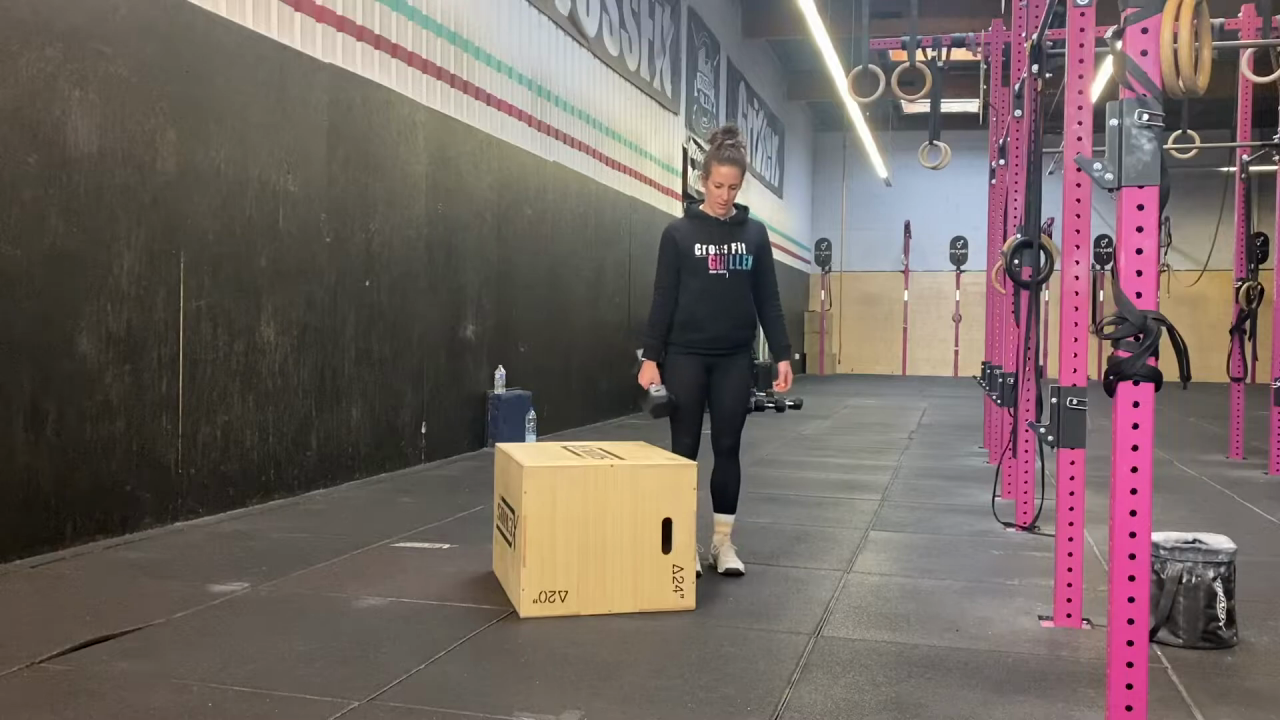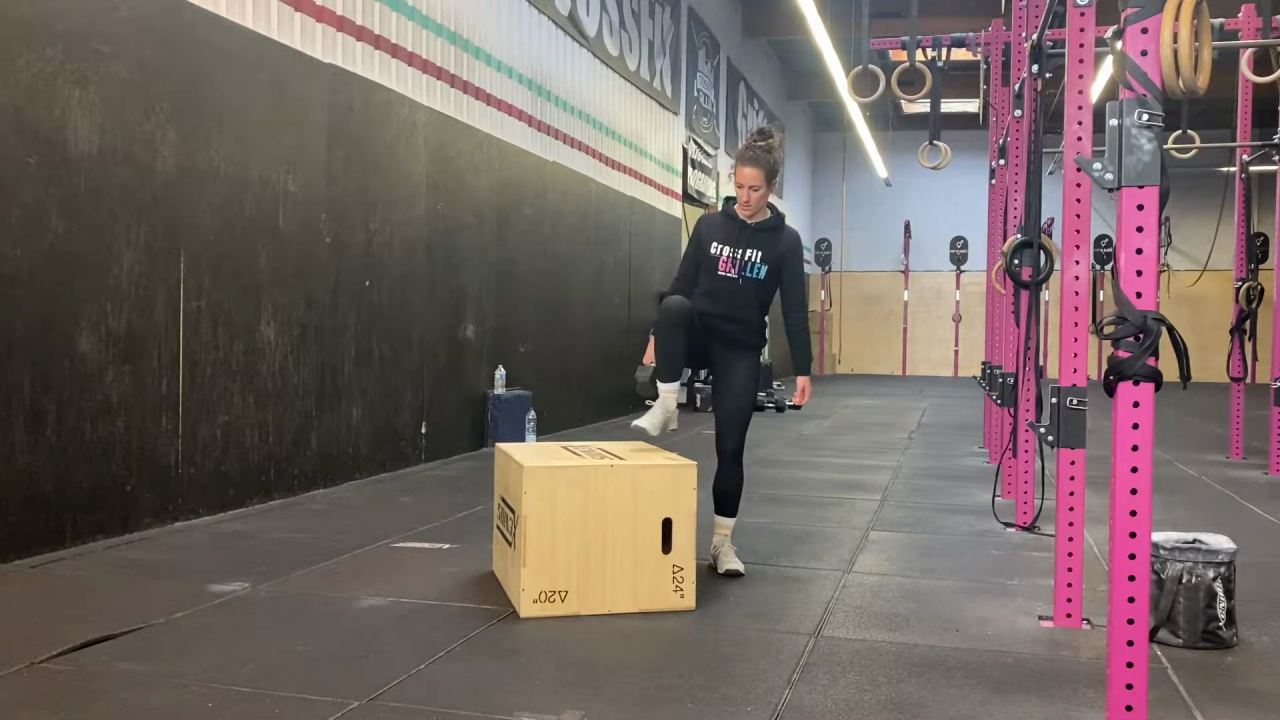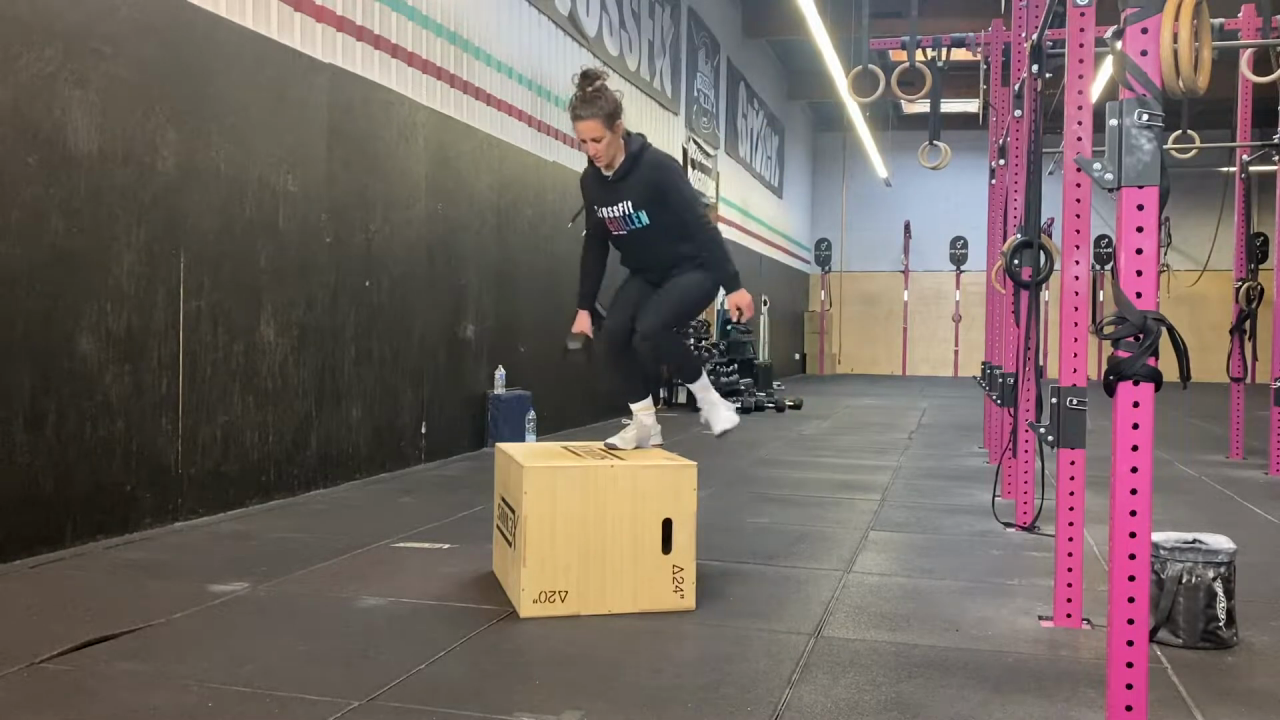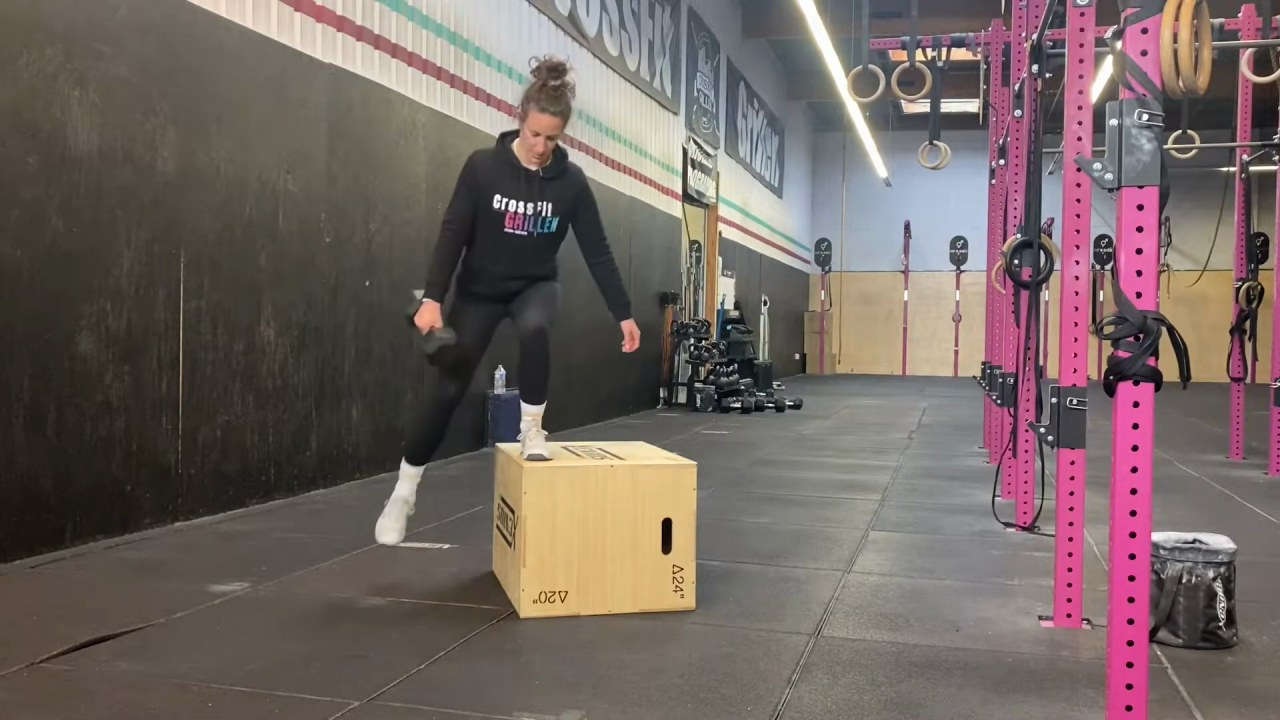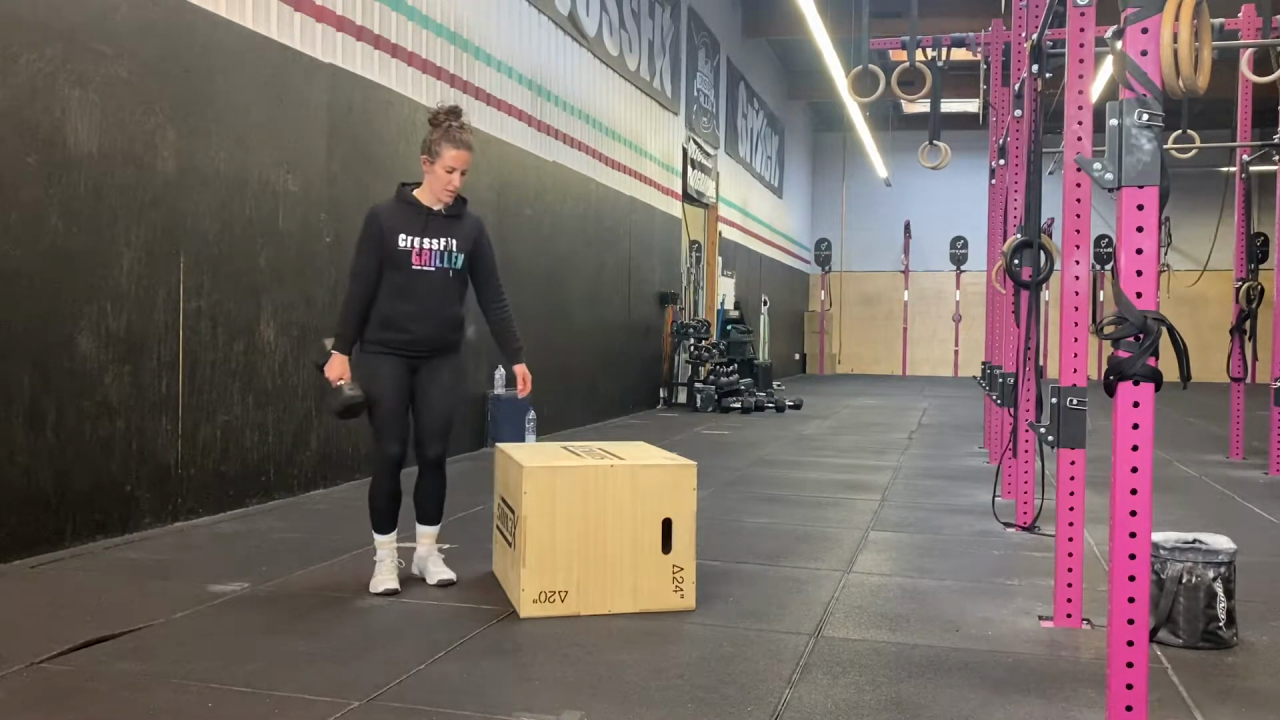
dt=1s
person 1, frame 1
left shoulder: (754, 233)
right shoulder: (679, 232)
left elbow: (768, 299)
right elbow: (663, 299)
left wrist: (782, 355)
right wrist: (650, 357)
left hip: (735, 358)
right hip: (686, 355)
left knee: (727, 448)
right knee: (685, 448)
left ankle: (723, 541)
person 1, frame 2
left shoulder: (785, 240)
right shoulder: (710, 224)
left elbow: (795, 308)
right elbow: (683, 282)
left wrist: (803, 369)
right wrist: (658, 337)
left hip: (741, 351)
right hip: (699, 335)
left knee: (731, 447)
right knee: (673, 306)
left ankle: (722, 541)
right ankle: (667, 407)
person 1, frame 3
left shoulder: (657, 168)
right shoulder: (591, 181)
left elbow: (701, 226)
right elbow: (595, 247)
left wrist: (734, 286)
right wrist: (584, 308)
left hip: (691, 271)
right hip: (644, 275)
left knee: (652, 328)
right knee: (613, 334)
left ankle: (707, 395)
right ankle: (645, 422)
person 1, frame 4
left shoulder: (570, 181)
right shoulder: (482, 167)
left elbow: (596, 249)
right elbow: (453, 235)
left wrist: (622, 313)
right wrist: (432, 298)
left hip: (533, 288)
right hip: (479, 292)
left knee: (534, 330)
right knee: (449, 389)
left ankle: (532, 428)
right ankle: (405, 491)
person 1, frame 5
left shoulder: (470, 226)
right shoulder: (385, 217)
left elbow: (492, 297)
right elbow: (360, 288)
left wrist: (516, 357)
right wrist: (341, 350)
left hip: (442, 356)
right hip: (385, 353)
left knee: (433, 454)
right knee: (390, 454)
left ankle: (427, 552)
right ankle: (386, 557)
